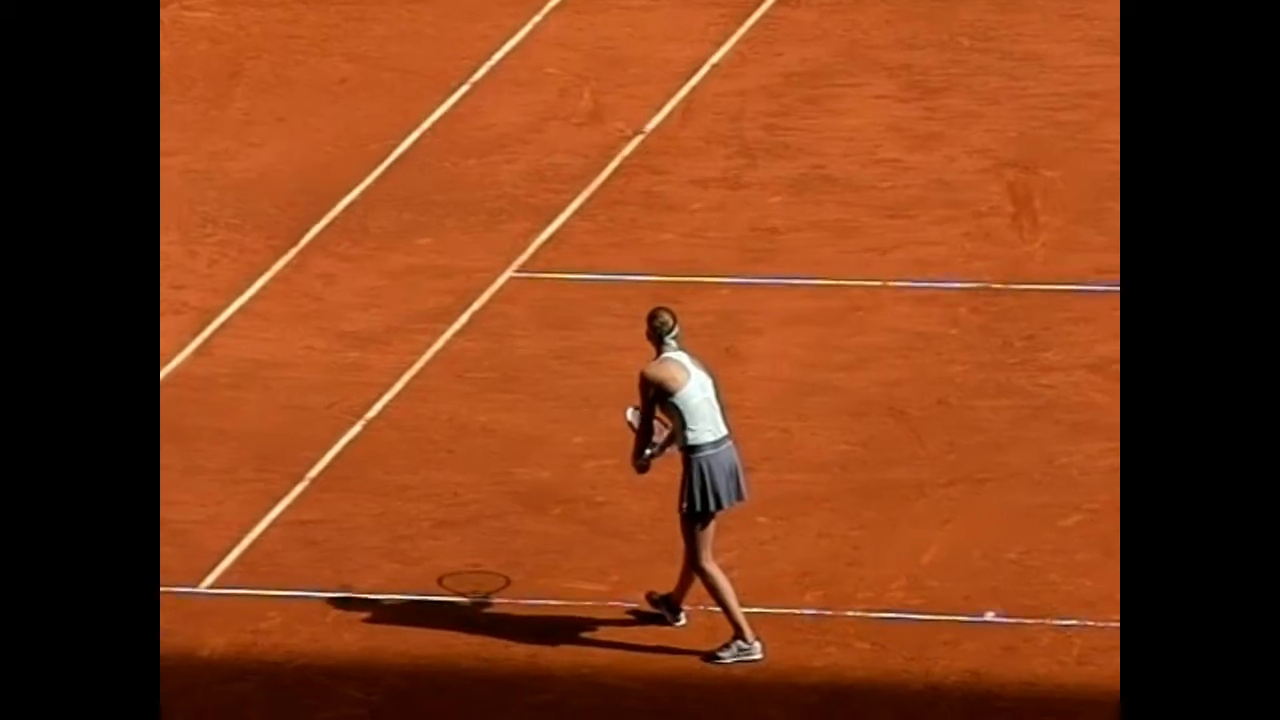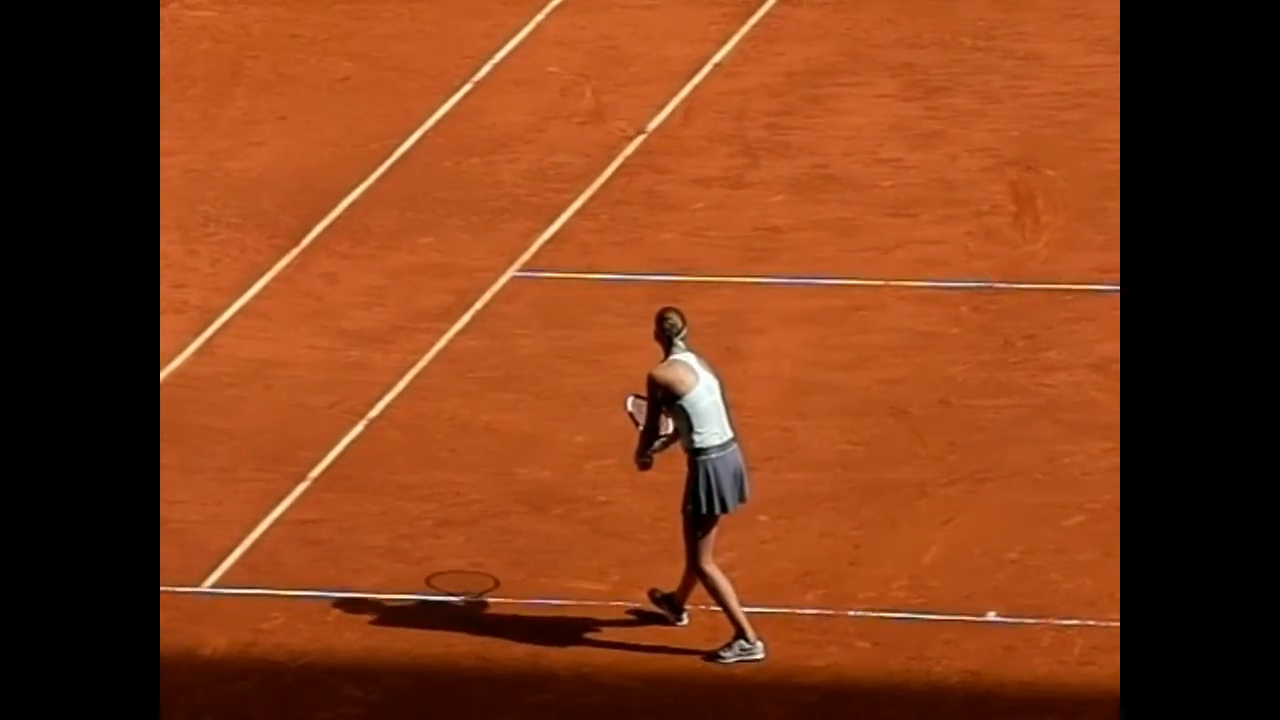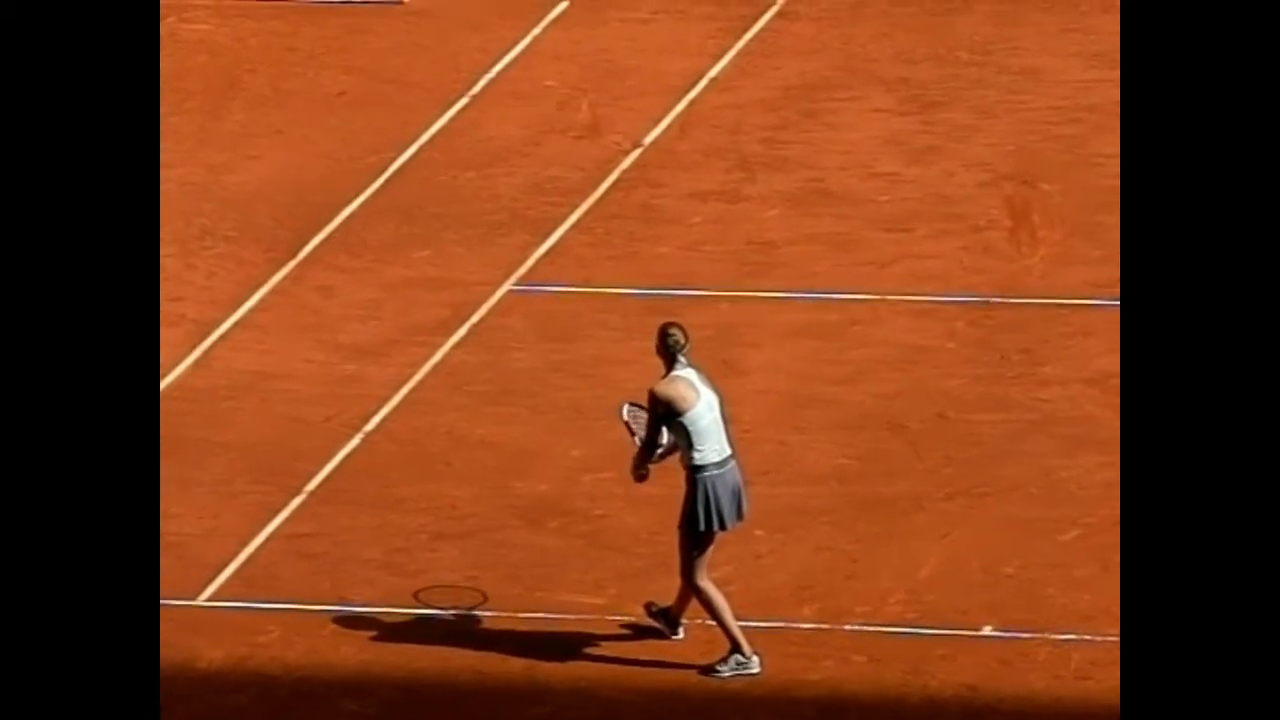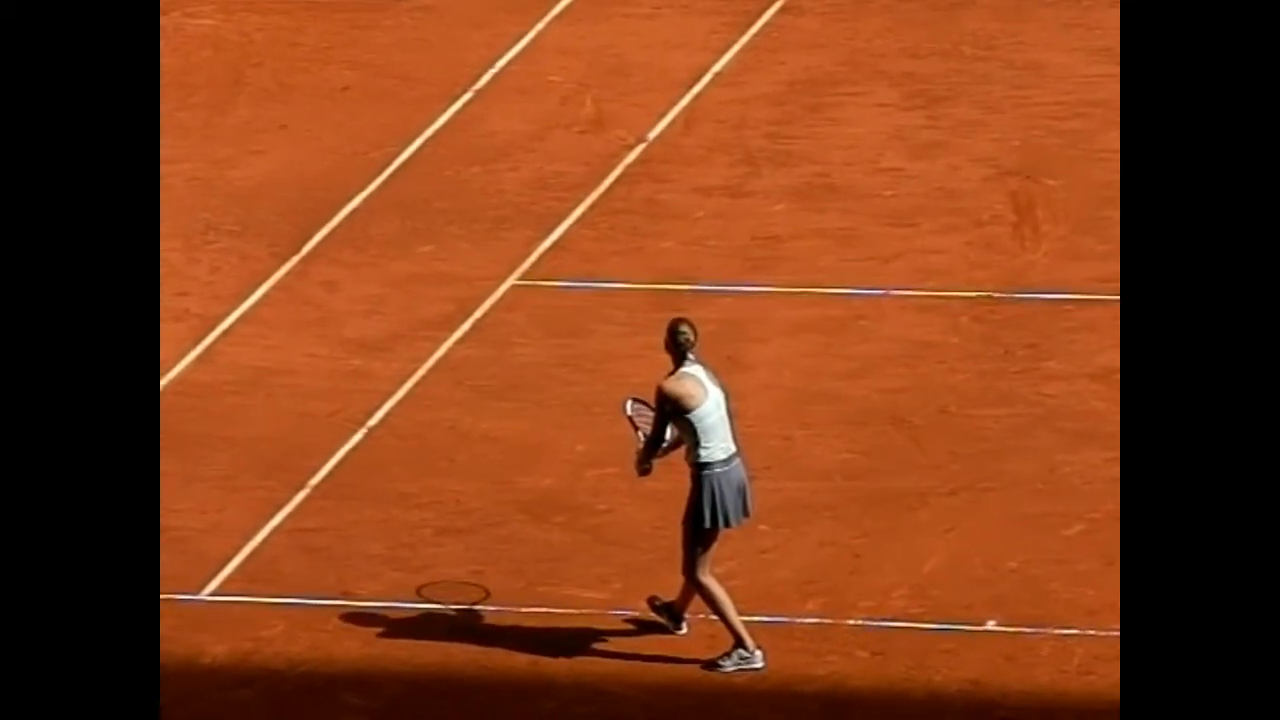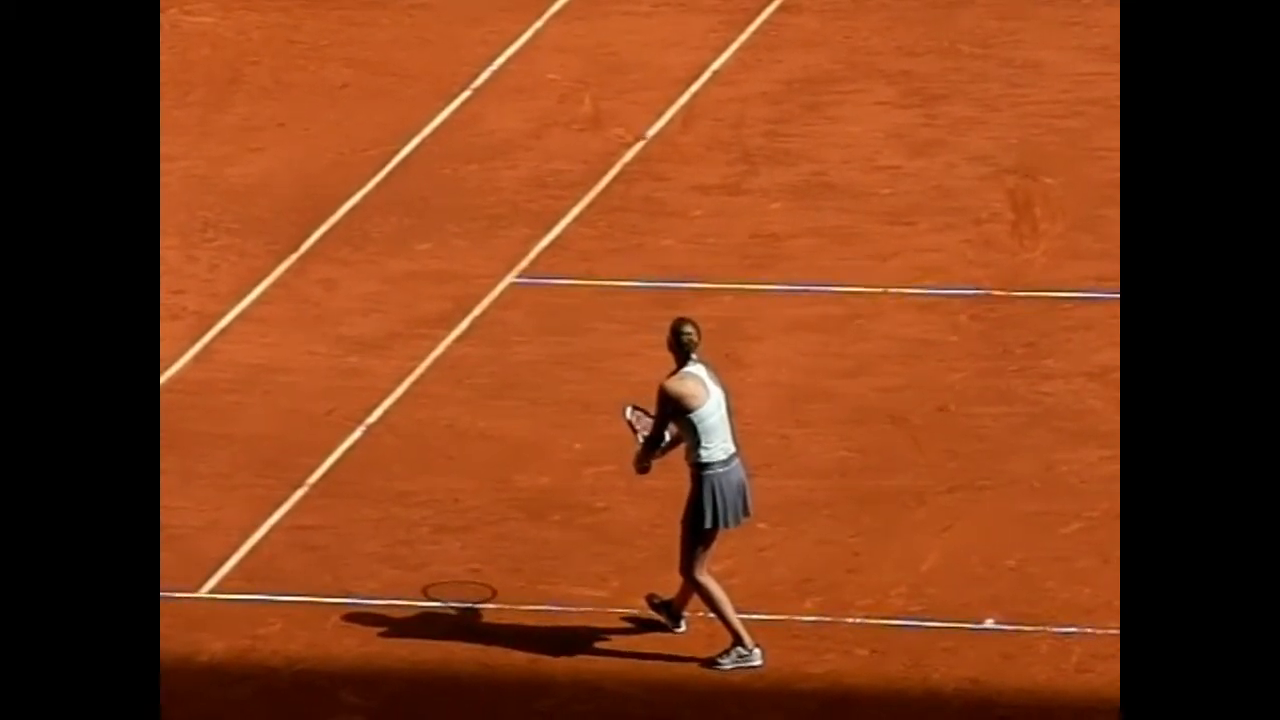
dt=1s
person 1, frame 1
left shoulder: (652, 372)
right shoulder: (692, 362)
left elbow: (645, 426)
left wrist: (638, 459)
right wrist: (659, 450)
left hip: (704, 462)
right hip: (723, 452)
left knee: (701, 560)
right knee: (694, 541)
left ankle: (746, 640)
right ankle: (674, 604)
person 1, frame 2
left shoulder: (660, 375)
right shoulder: (698, 362)
left elbow: (650, 428)
left wrist: (641, 456)
right wrist: (661, 446)
left hip: (709, 465)
right hip: (728, 455)
left knee: (701, 562)
right knee: (697, 543)
left ankle: (748, 640)
right ankle: (677, 603)
person 1, frame 3
left shoulder: (662, 390)
right shoulder: (699, 378)
left elbow: (649, 445)
left wrist: (638, 467)
right wrist: (658, 458)
left hip: (707, 482)
right hip: (726, 472)
left knee: (695, 577)
right knee: (693, 559)
left ankle: (744, 654)
right ankle: (673, 617)
person 1, frame 4
left shoulder: (670, 387)
right shoulder: (706, 374)
left elbow: (655, 440)
left wrist: (641, 461)
right wrist: (661, 453)
left hip: (712, 479)
right hip: (731, 469)
left knee: (697, 572)
right knee: (698, 555)
left ankle: (747, 649)
right ankle: (677, 612)
person 1, frame 5
left shoulder: (672, 386)
right shoulder: (706, 373)
left elbow: (655, 438)
left wrist: (640, 459)
right wrist: (659, 453)
left hip: (712, 479)
right hip: (730, 470)
left knee: (694, 571)
right knee: (696, 554)
left ankle: (746, 648)
right ankle: (676, 610)
